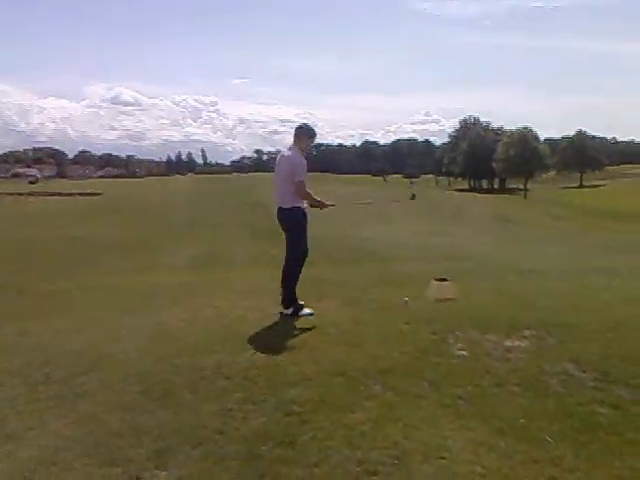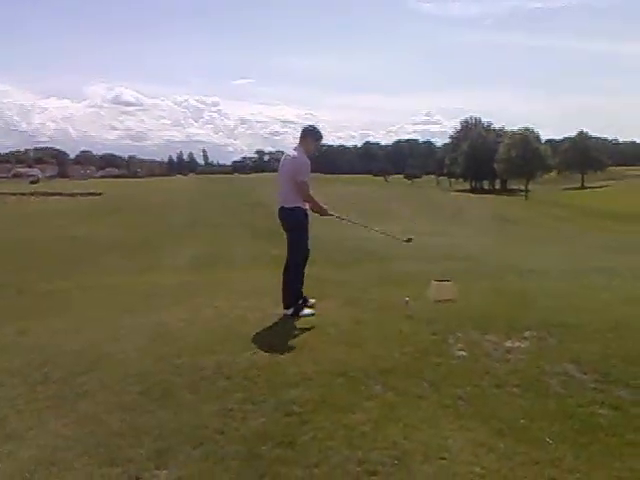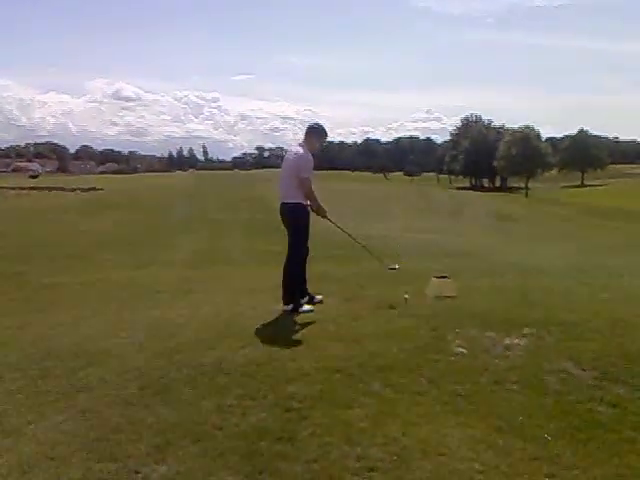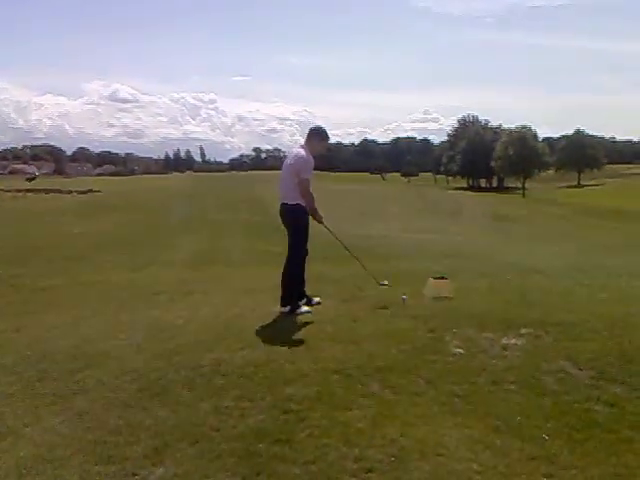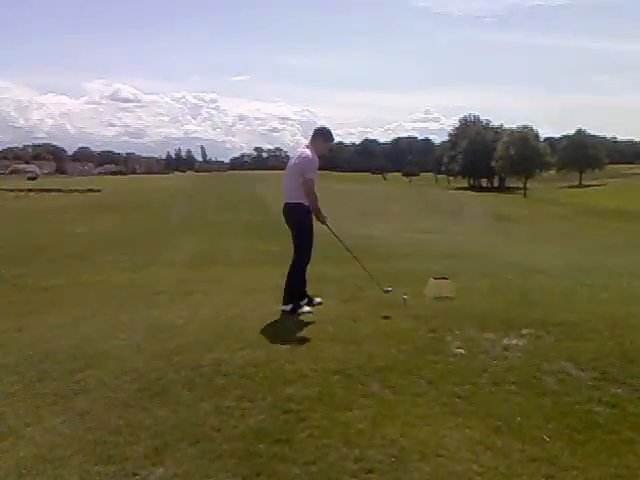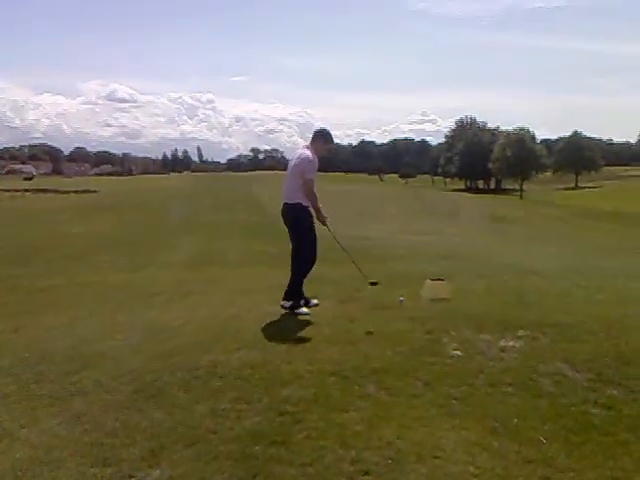
dt=0.1s
person 1, frame 1
left shoulder: (283, 156)
right shoulder: (298, 159)
right elbow: (301, 191)
left wrist: (311, 200)
right wrist: (317, 202)
left hip: (284, 210)
right hip: (294, 212)
left knee: (297, 254)
right knee: (295, 257)
left ankle: (288, 297)
right ankle: (289, 305)
person 1, frame 2
left shoulder: (289, 156)
right shoulder: (301, 160)
right elbow: (304, 192)
left wrist: (312, 205)
right wrist: (319, 207)
left hip: (287, 210)
right hip: (295, 213)
left knee: (300, 255)
right knee: (296, 258)
left ankle: (297, 297)
right ankle: (290, 305)
person 1, frame 3
left shoulder: (293, 152)
right shoulder: (305, 157)
right elbow: (306, 189)
left wrist: (311, 204)
right wrist: (318, 208)
left hip: (288, 206)
right hip: (296, 209)
left knee: (300, 252)
right knee: (296, 254)
left ankle: (301, 294)
right ankle: (290, 301)
person 1, frame 4
left shoulder: (294, 154)
right shoulder: (306, 158)
right elbow: (305, 191)
left wrist: (310, 210)
right wrist: (315, 212)
left hip: (288, 207)
right hip: (295, 209)
left knee: (299, 254)
right knee: (296, 256)
left ankle: (300, 295)
right ankle: (288, 303)
person 1, frame 5
left shoulder: (300, 154)
right shoulder: (310, 158)
right elbow: (309, 191)
left wrist: (313, 210)
right wrist: (319, 213)
left hip: (291, 207)
right hip: (299, 209)
left knee: (302, 253)
right knee: (302, 255)
left ankle: (301, 295)
right ankle: (289, 301)
person 1, frame 6
left shoulder: (300, 154)
right shoulder: (310, 159)
right elbow: (309, 191)
left wrist: (314, 211)
right wrist: (319, 213)
left hip: (289, 208)
right hip: (298, 210)
left knee: (299, 253)
right knee: (308, 255)
left ankle: (297, 296)
right ankle: (290, 297)
